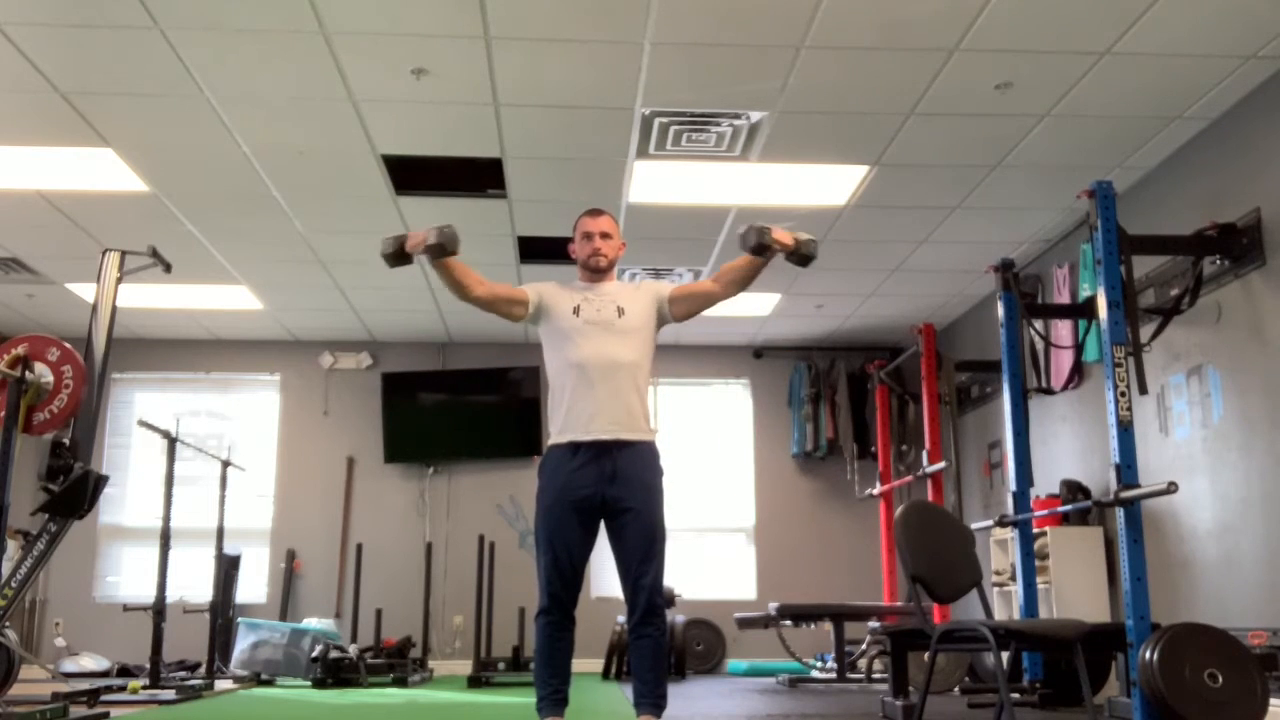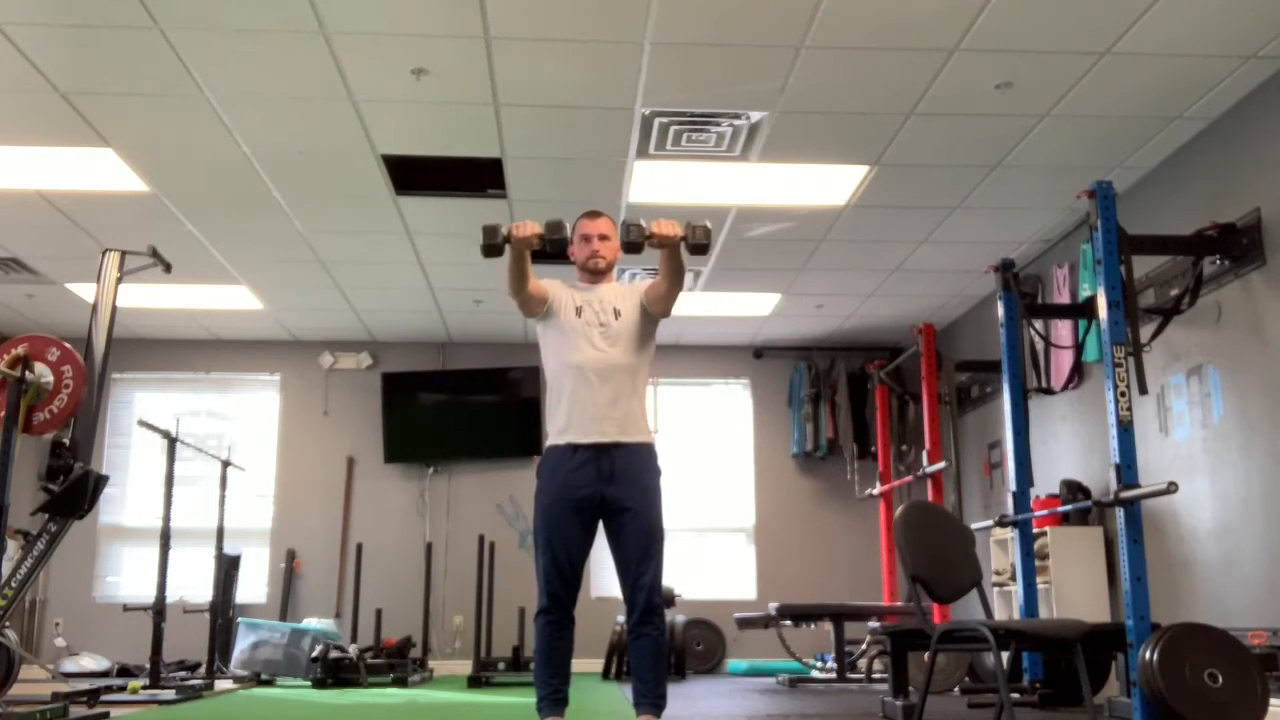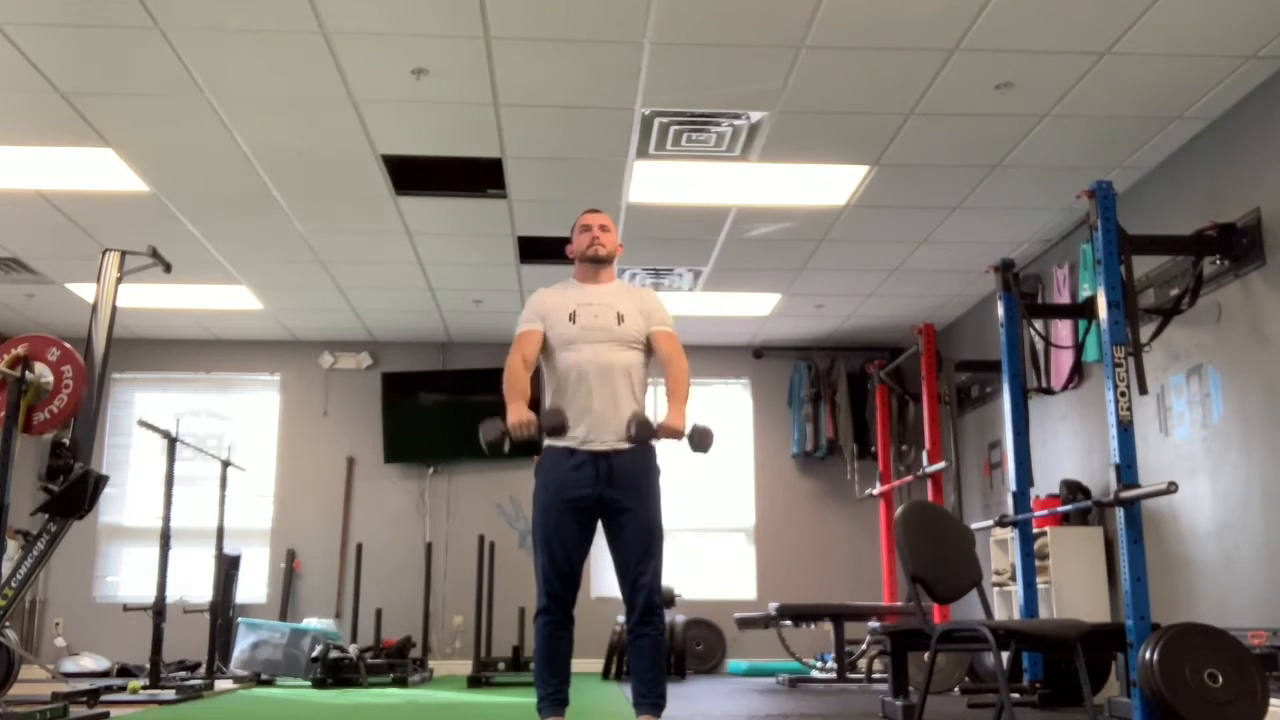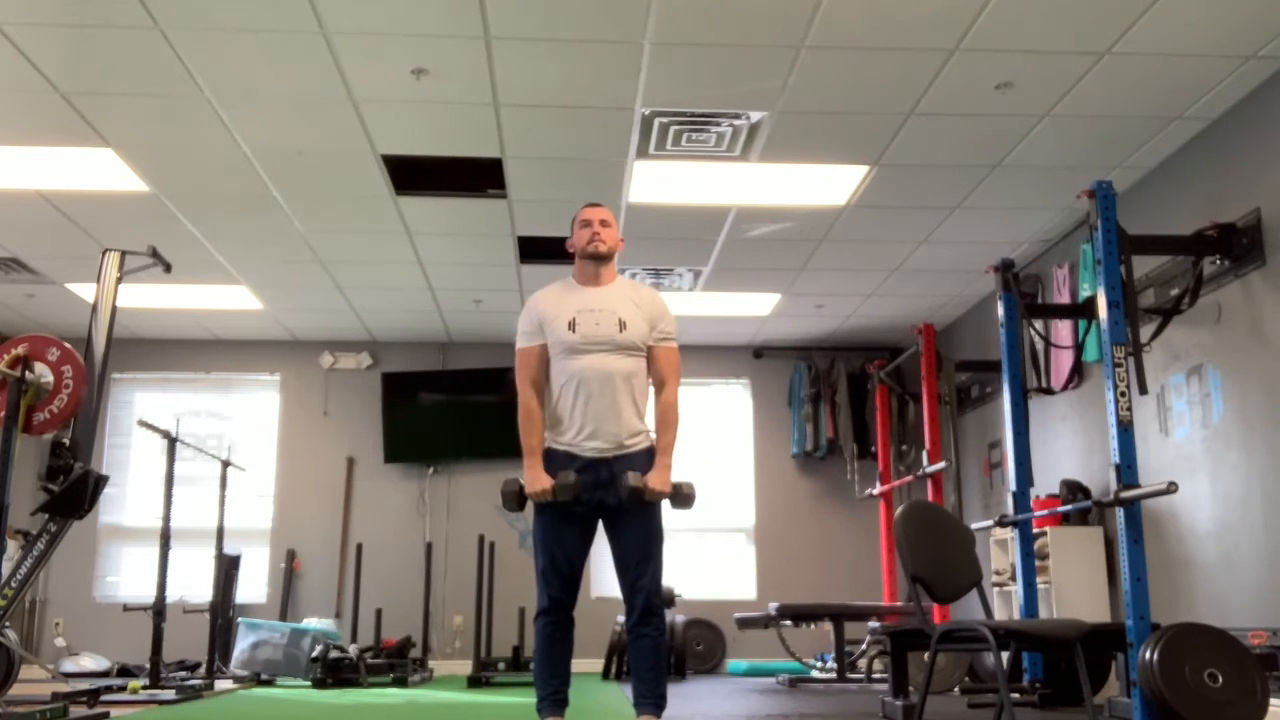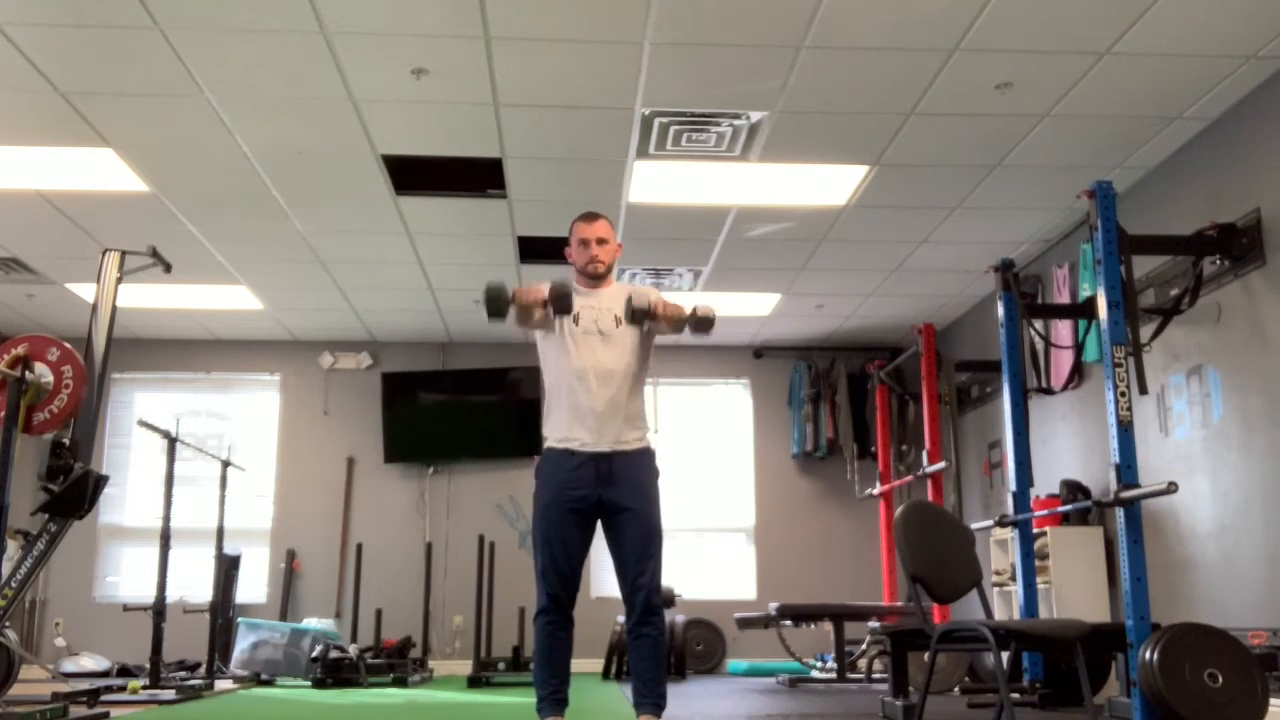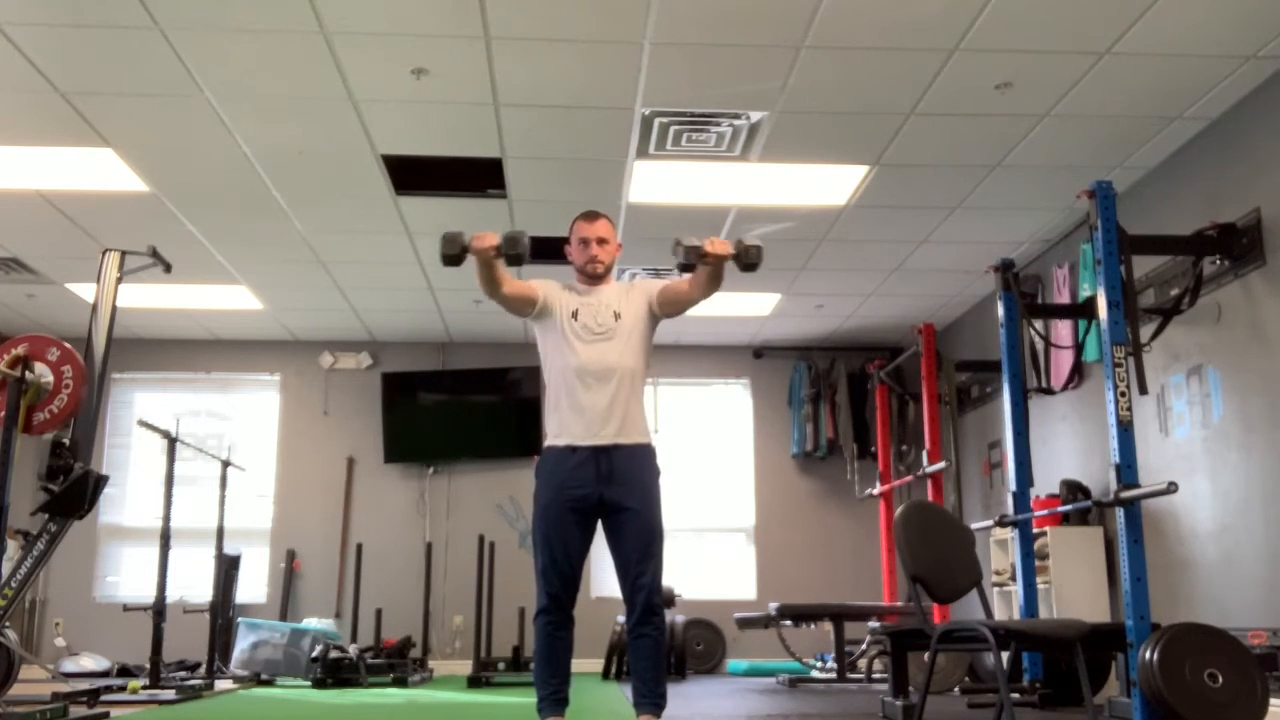
dt=0.5s
person 1, frame 1
left shoulder: (647, 297)
right shoulder: (548, 297)
left elbow: (719, 287)
right elbow: (476, 292)
left wrist: (764, 253)
right wrist: (436, 255)
left hip: (634, 458)
right hip: (567, 460)
left knee: (646, 597)
right knee: (556, 599)
person 1, frame 2
left shoulder: (639, 296)
right shoulder: (553, 296)
left elbow: (670, 288)
right elbow: (520, 289)
left wrist: (670, 250)
right wrist: (521, 250)
left hip: (632, 457)
right hip: (566, 459)
left knee: (645, 595)
right knee: (556, 597)
person 1, frame 3
left shoulder: (643, 301)
right shoulder: (546, 301)
left elbow: (674, 359)
right elbow: (520, 360)
left wrist: (676, 407)
right wrist: (517, 406)
left hip: (631, 460)
right hip: (564, 460)
left knee: (644, 596)
right knee: (555, 597)
person 1, frame 4
left shoulder: (648, 303)
right shoulder: (543, 305)
left elbow: (667, 388)
right elbow: (528, 391)
left wrist: (662, 464)
right wrist: (533, 465)
left hip: (633, 465)
right hip: (564, 466)
left knee: (644, 599)
right knee: (555, 600)
person 1, frame 5
left shoulder: (638, 297)
right shoulder: (554, 298)
left elbow: (665, 319)
right elbow: (529, 315)
left wrist: (674, 314)
right wrist: (525, 302)
left hip: (630, 462)
right hip: (564, 463)
left knee: (644, 597)
right knee: (554, 598)
person 1, frame 6
left shoulder: (641, 297)
right shoulder: (549, 298)
left elbow: (696, 289)
right elbow: (499, 289)
left wrist: (715, 264)
right wrist: (485, 259)
left hip: (631, 459)
right hip: (564, 461)
left knee: (644, 596)
right knee: (555, 597)
